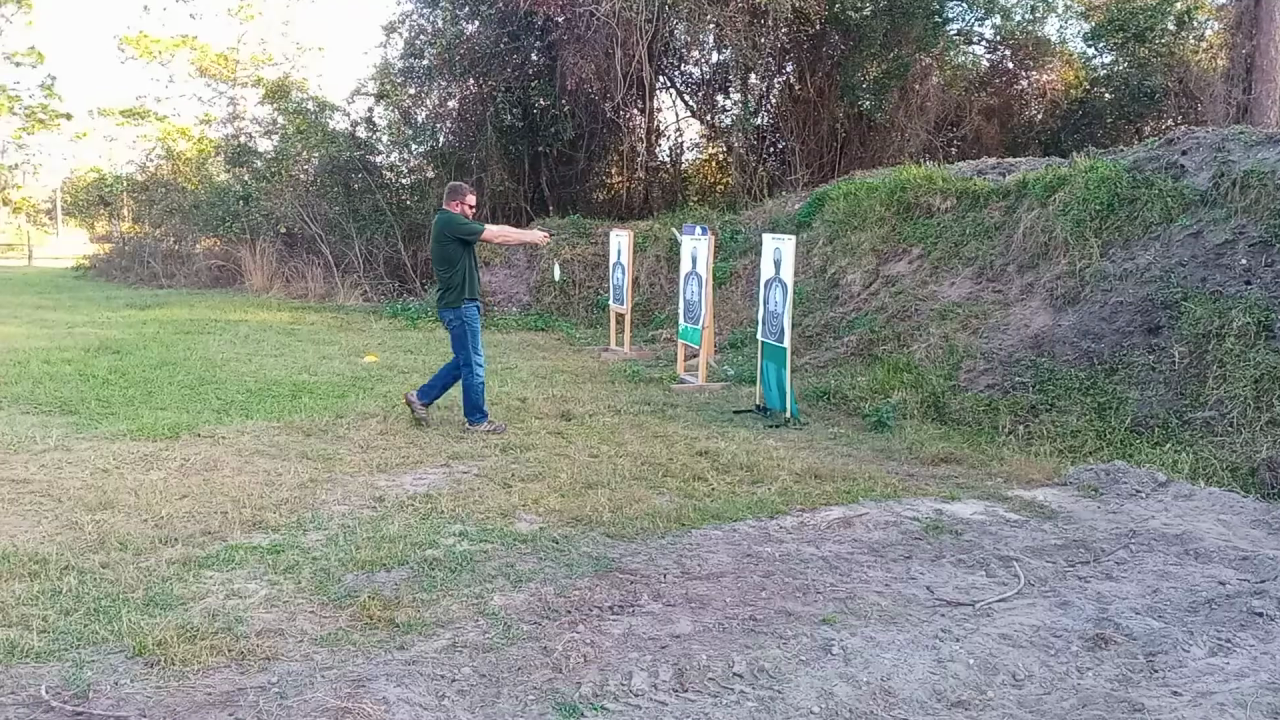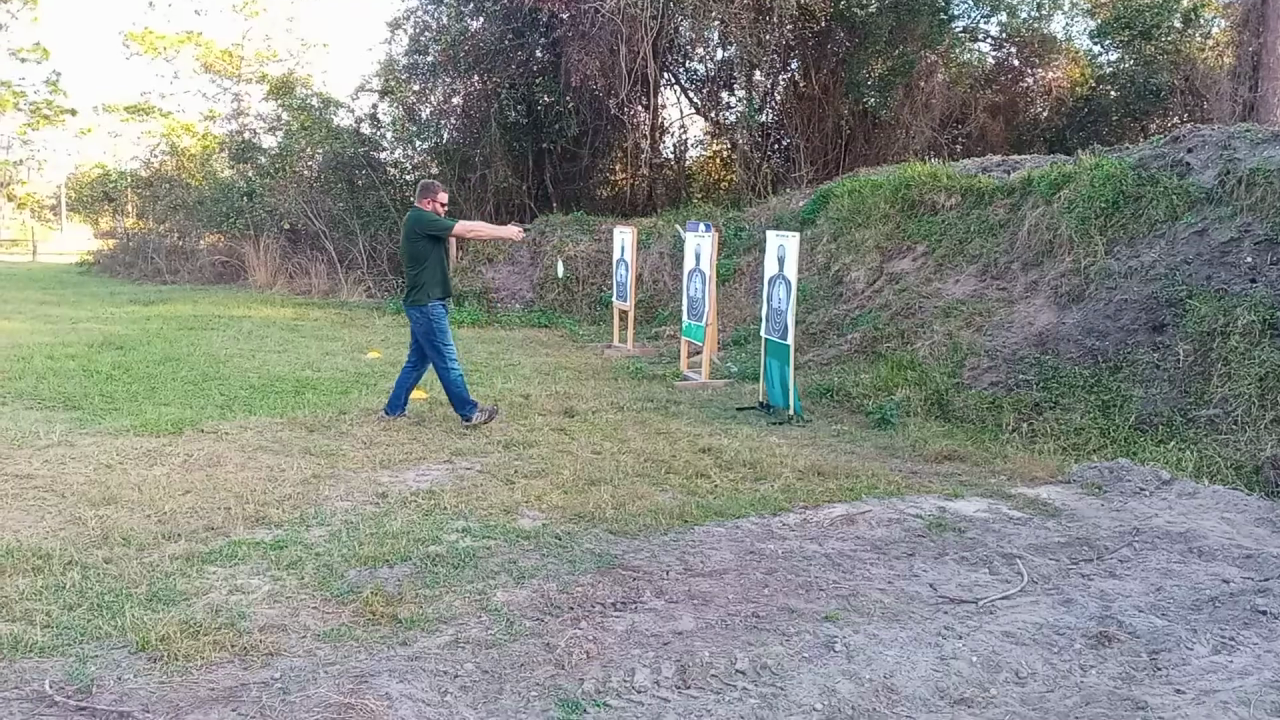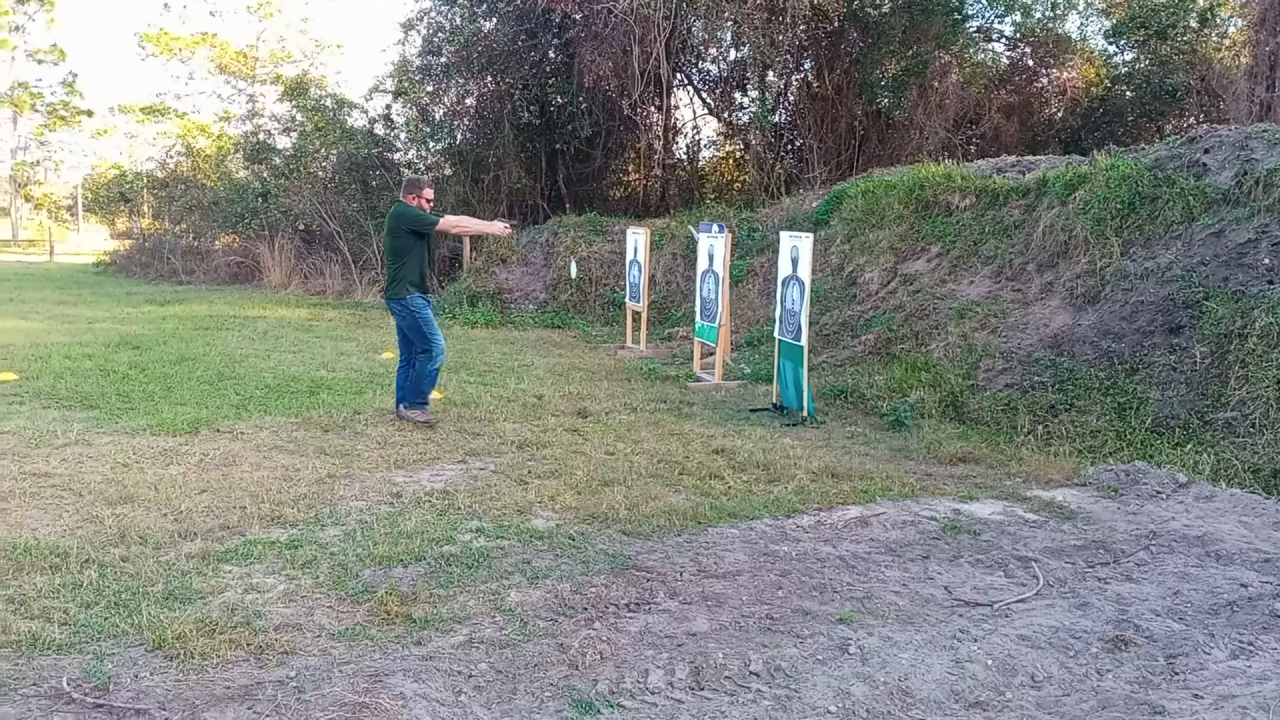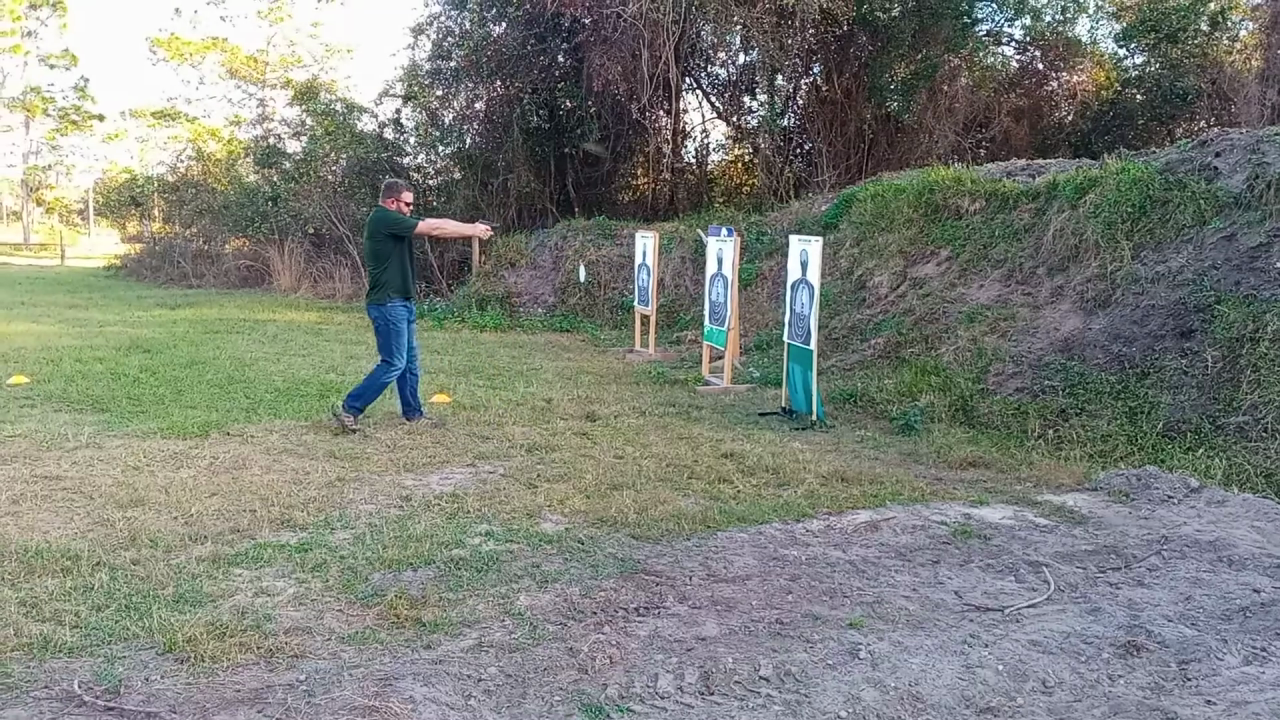
dt=0.2s
person 1, frame 1
left shoulder: (452, 222)
right shoulder: (450, 223)
left elbow: (495, 229)
right elbow: (496, 236)
left wrist: (529, 234)
right wrist: (531, 237)
left hip: (459, 304)
right hip: (459, 305)
left knee: (465, 359)
right knee: (473, 363)
left ankle: (421, 398)
right ankle: (477, 420)
person 1, frame 2
left shoulder: (425, 220)
right shoulder: (421, 220)
left elbow: (469, 225)
right elbow: (468, 231)
left wrist: (505, 230)
right wrist: (505, 233)
left hip: (423, 302)
right hip: (427, 303)
left knee: (419, 360)
right knee: (447, 359)
left ankle: (393, 410)
right ankle: (469, 412)
person 1, frame 3
left shoulder: (413, 216)
right shoulder: (404, 215)
left elbow: (454, 219)
right elbow: (452, 227)
left wrist: (491, 225)
right wrist: (491, 229)
left hip: (408, 297)
right hip: (407, 297)
left knee: (411, 356)
right knee: (434, 349)
left ankle: (407, 407)
right ankle: (414, 405)
person 1, frame 4
left shoulder: (393, 220)
right shoulder: (383, 219)
left elbow: (435, 223)
right elbow: (433, 229)
left wrist: (471, 228)
right wrist: (472, 231)
left hip: (399, 303)
right hip: (388, 304)
left knee: (409, 361)
right knee: (393, 363)
left ankle: (413, 413)
right ankle: (349, 409)
